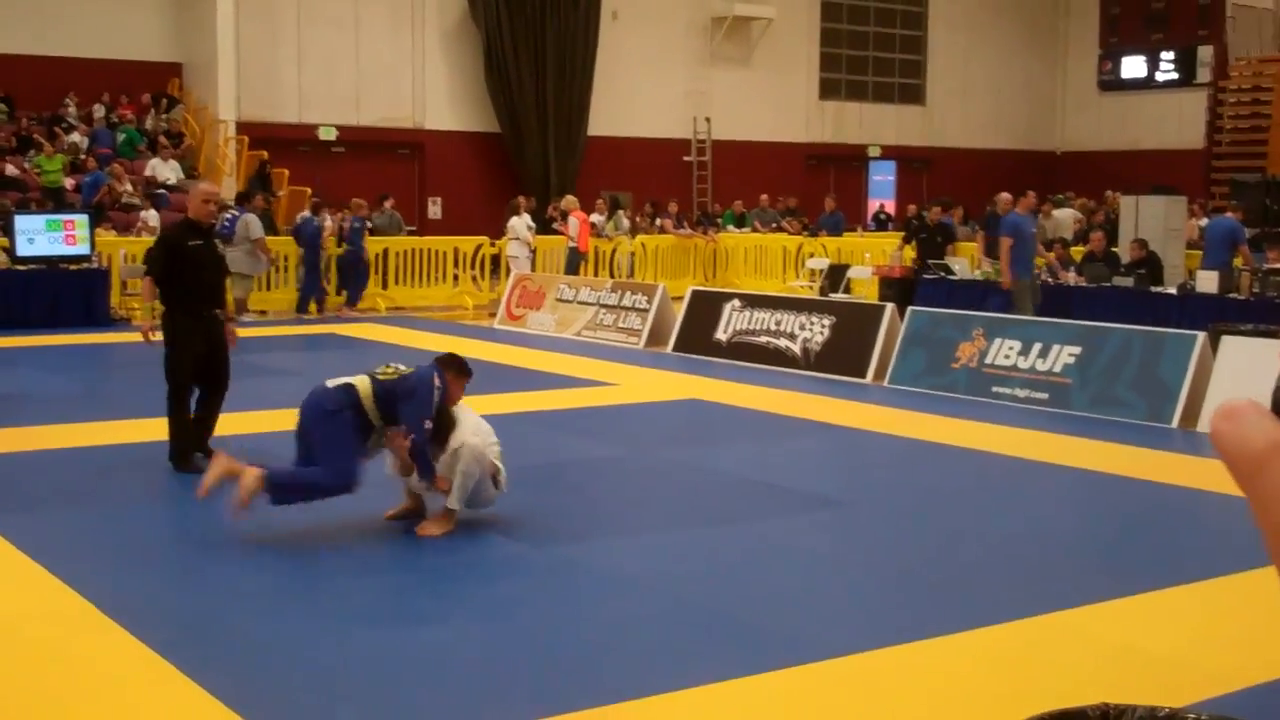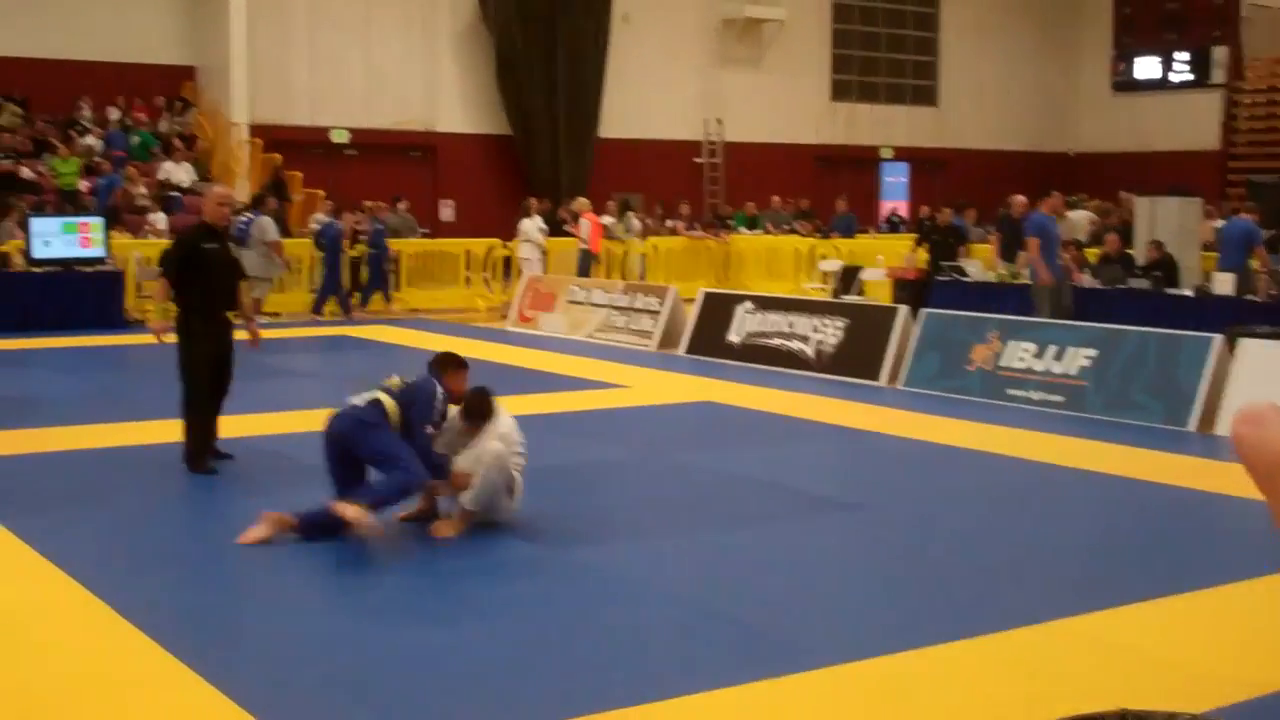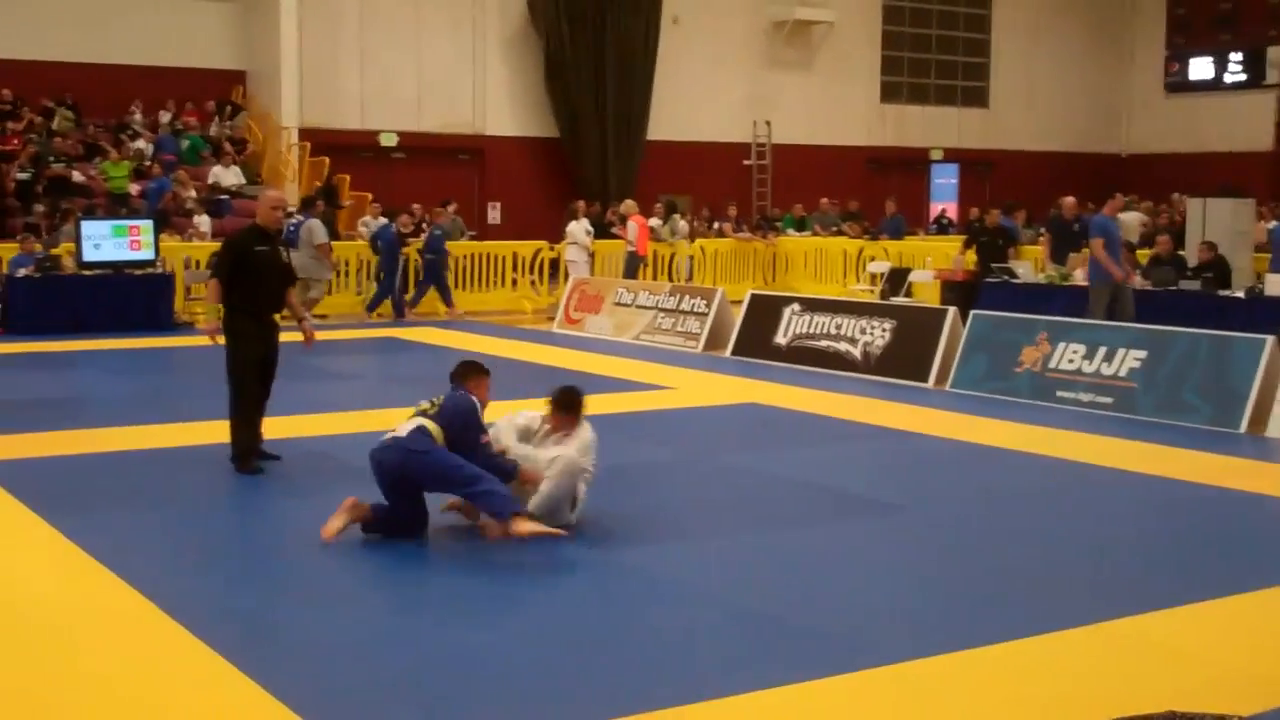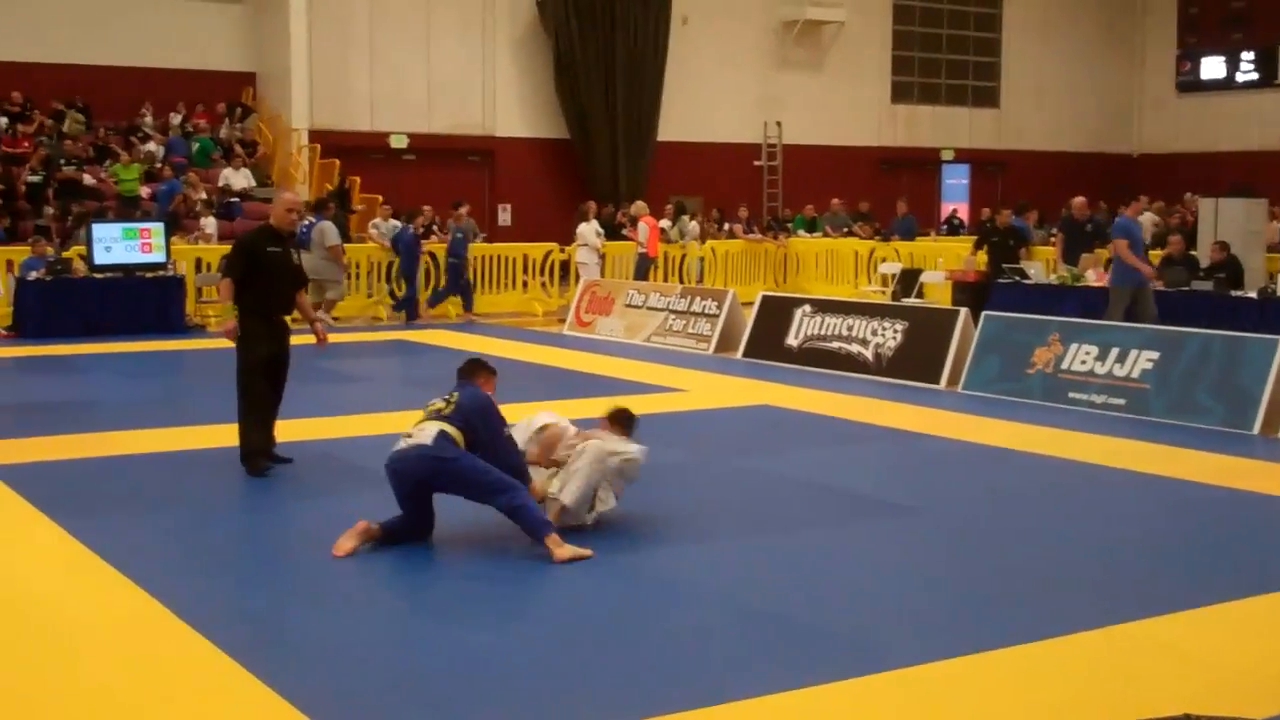
dt=0.1s
person 1, frame 1
left shoulder: (213, 239)
right shoulder: (172, 237)
right elbow: (151, 277)
left wrist: (228, 319)
right wrist: (147, 314)
left hip: (211, 322)
right hip: (182, 323)
left knee: (217, 385)
right knee: (181, 390)
left ankle: (198, 441)
right ankle: (181, 454)
person 1, frame 2
left shoulder: (227, 242)
right shoulder: (188, 240)
right elbow: (166, 279)
left wrist: (249, 319)
right wrist: (161, 315)
left hip: (221, 322)
right hip: (195, 324)
left knee: (218, 387)
right knee: (197, 389)
left ankle: (206, 444)
right ankle: (196, 453)
person 1, frame 3
left shoulder: (278, 246)
right shoulder: (239, 241)
left elbow: (286, 288)
right elbow: (216, 279)
left wrist: (302, 318)
right wrist: (213, 315)
left hip: (267, 324)
right hip: (241, 324)
left knee: (261, 389)
right knee: (243, 389)
left ankle: (252, 445)
right ankle: (243, 454)
person 1, frame 4
left shoulder: (290, 247)
right shoulder: (251, 241)
left elbow: (297, 290)
right elbow: (228, 278)
left wrist: (314, 320)
right wrist: (229, 315)
left hip: (277, 325)
right hip: (251, 325)
left knee: (273, 390)
right knee: (252, 390)
left ankle: (264, 447)
right ankle: (252, 454)
person 2, frame 1
left shoulder: (416, 378)
right shoulder: (430, 383)
right elbow: (417, 438)
right wrist: (431, 477)
left hip: (327, 401)
right hip: (333, 408)
left knee: (313, 475)
right knee: (341, 479)
left ankle: (232, 468)
right ankle: (261, 478)
person 2, frame 2
left shoulder: (417, 389)
right shoulder: (434, 391)
right elbow: (422, 446)
right wrist: (448, 472)
left hip: (348, 423)
right hip: (363, 424)
right knee: (413, 476)
left ankle: (283, 522)
right ankle: (354, 505)
person 2, frame 3
left shoulder: (441, 404)
right shoulder: (467, 404)
right elbow: (481, 456)
right wrist: (519, 472)
left hip: (384, 455)
right hip: (412, 450)
left knee: (413, 525)
right knee: (482, 482)
left ankle: (360, 512)
right ankle: (518, 522)
person 2, frame 4
left shoulder: (443, 403)
right shoulder: (480, 400)
right elbow: (502, 449)
right wrist: (526, 482)
left hip: (401, 463)
right hip: (437, 457)
left knee: (417, 527)
right knee: (510, 492)
left ankle: (371, 532)
right ankle: (555, 545)
